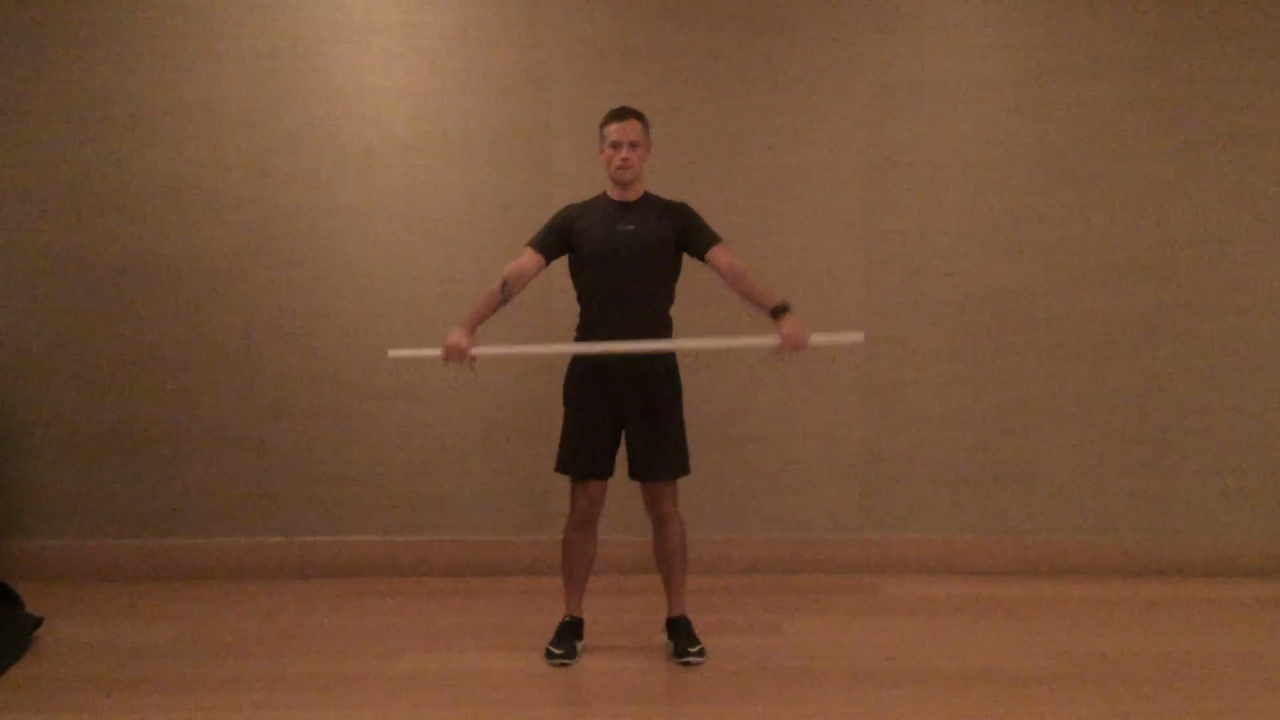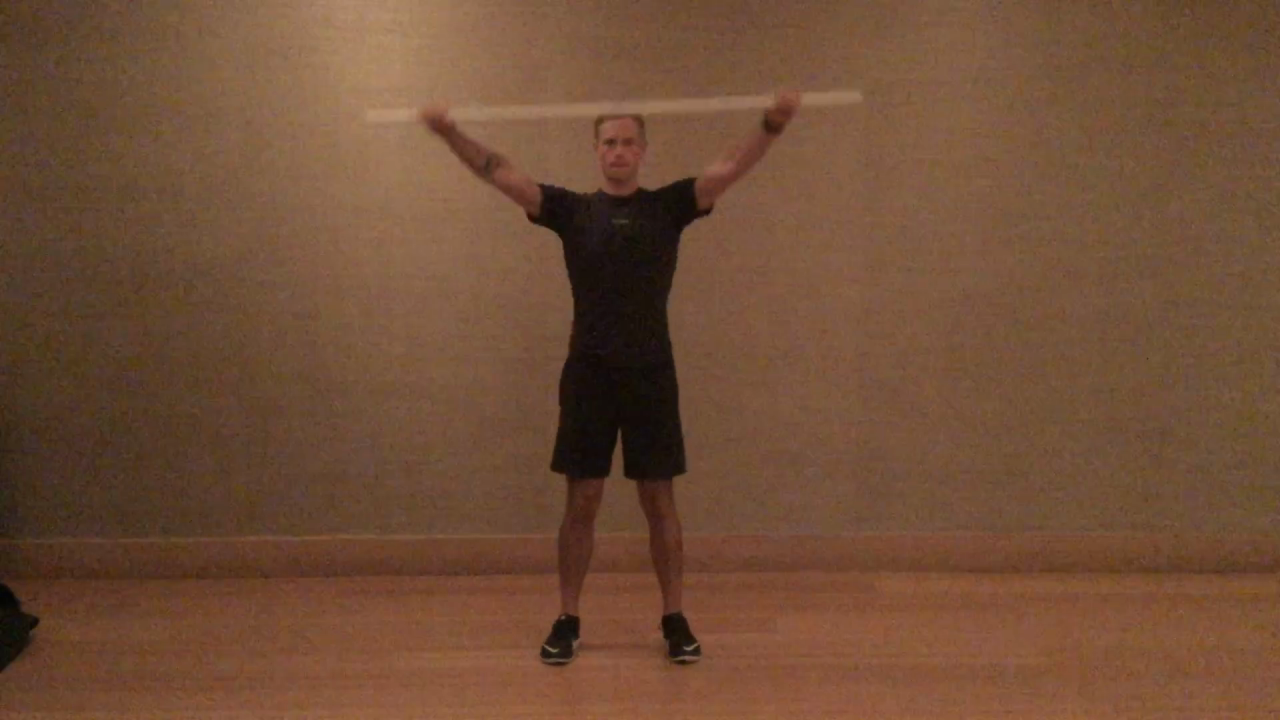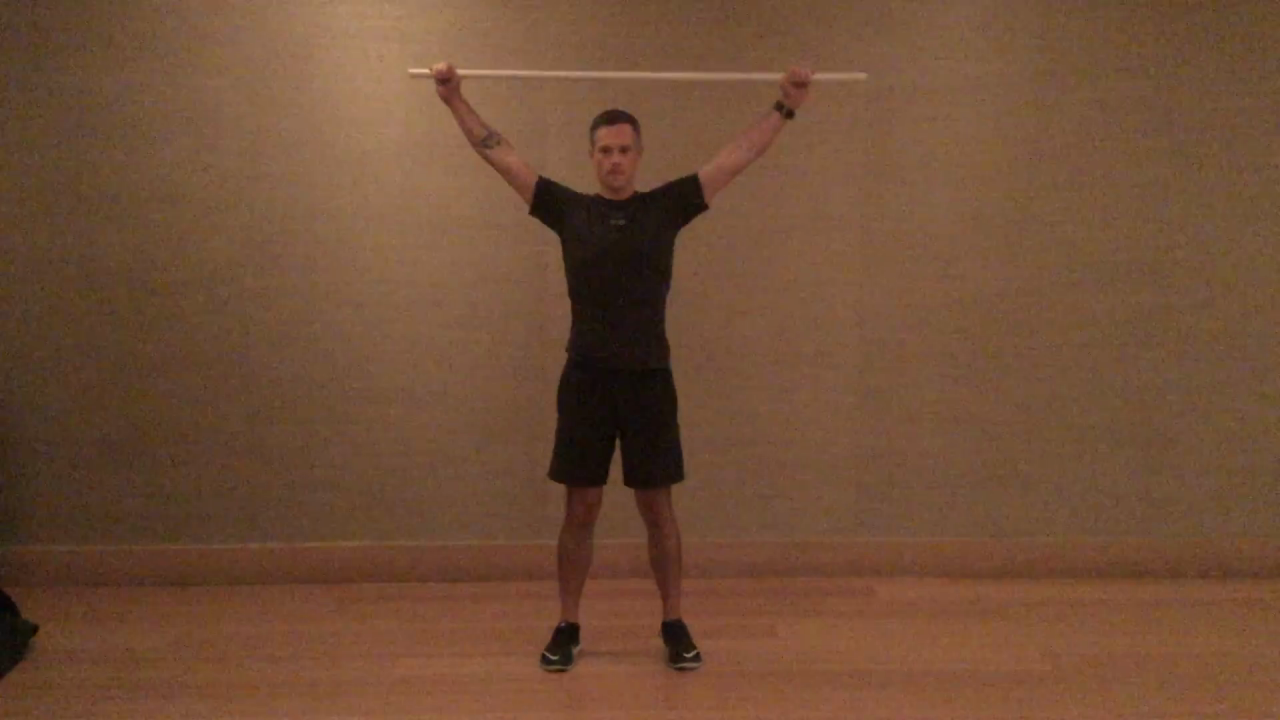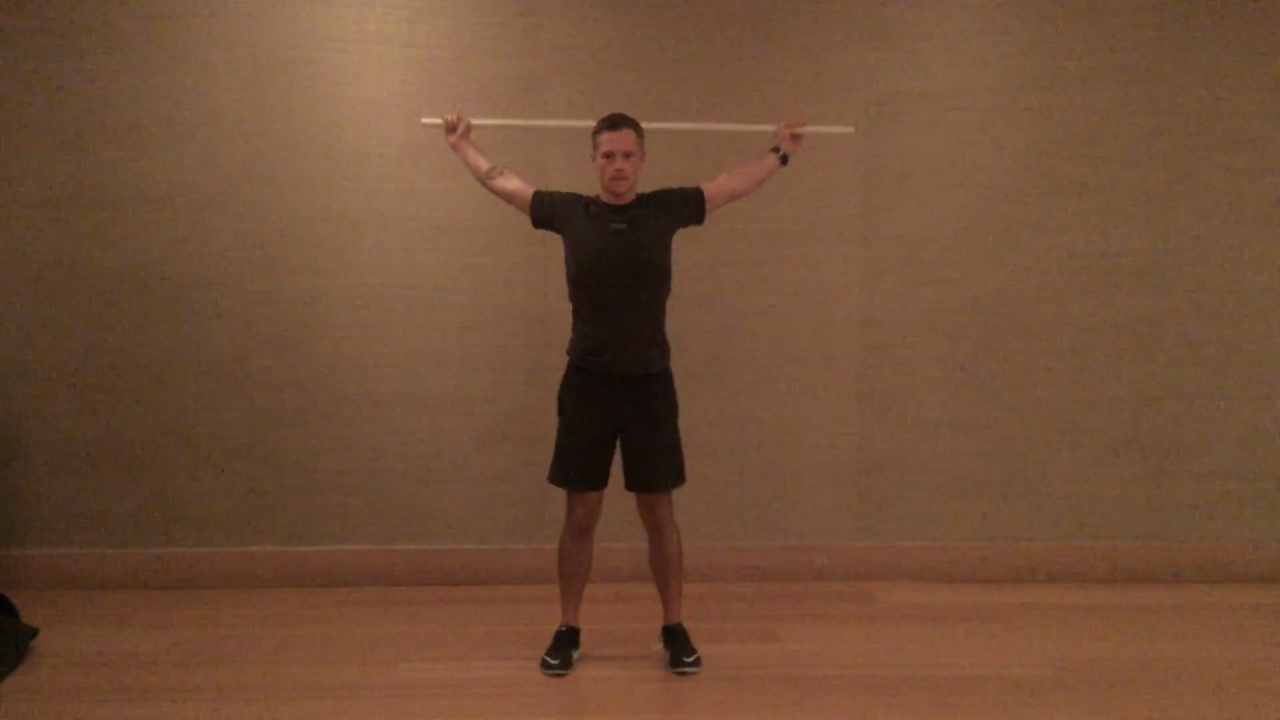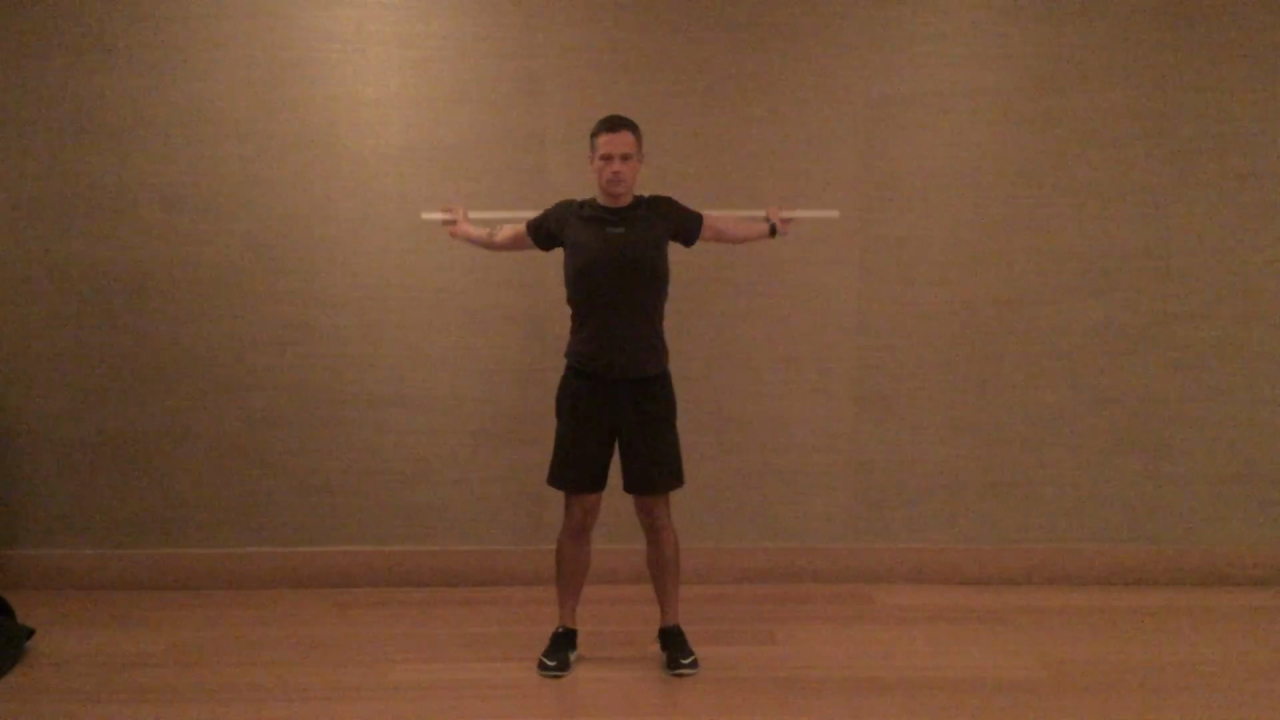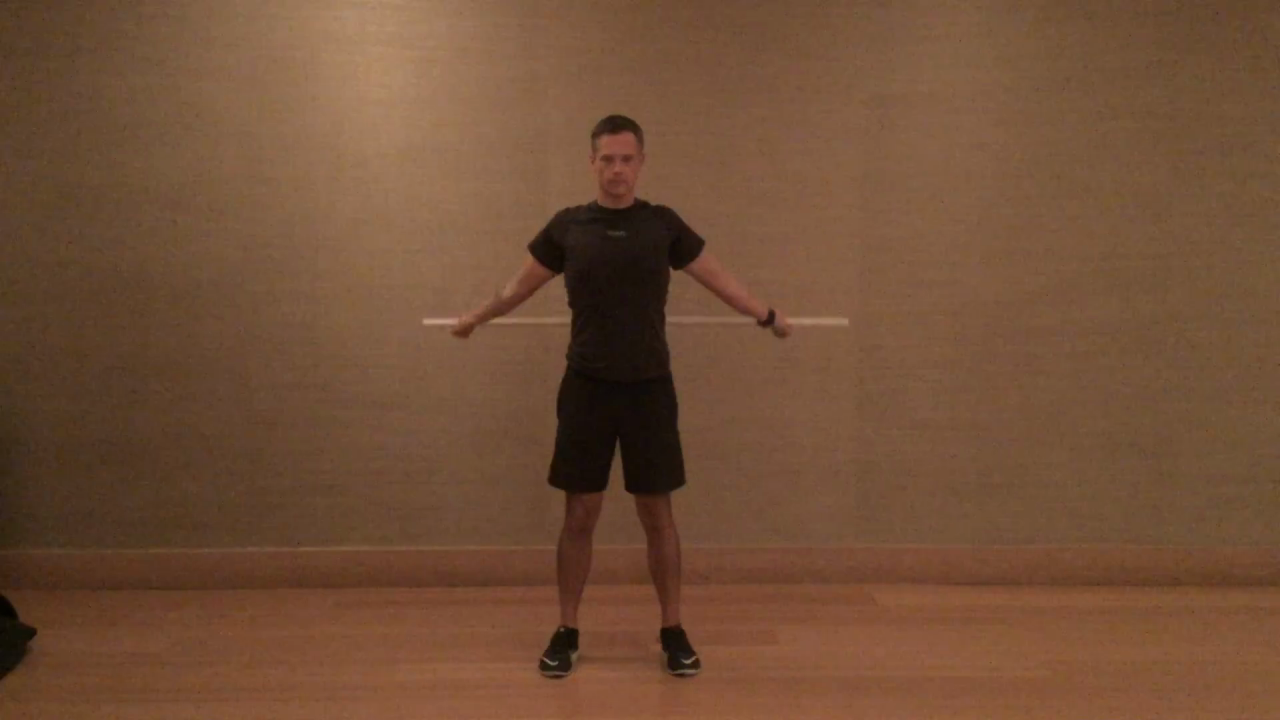
dt=0.4s
person 1, frame 1
left shoulder: (675, 216)
right shoulder: (575, 218)
left elbow: (730, 264)
right elbow: (518, 271)
left wrist: (781, 312)
right wrist: (468, 323)
left hip: (656, 376)
right hip: (591, 377)
left knee: (664, 503)
right knee: (584, 504)
left ankle: (678, 621)
right ankle: (571, 622)
person 1, frame 2
left shoulder: (670, 205)
right shoulder: (571, 209)
left elbow: (729, 168)
right elbow: (503, 175)
left wrist: (772, 122)
right wrist: (450, 131)
left hip: (651, 373)
right hip: (588, 374)
left knee: (659, 502)
right knee: (581, 503)
left ankle: (674, 619)
right ankle: (568, 621)
person 1, frame 3
left shoulder: (667, 207)
right shoulder: (567, 210)
left elbow: (735, 157)
right elbow: (500, 154)
left wrist: (785, 105)
right wrist: (454, 99)
left hip: (649, 379)
right hip: (586, 380)
left knee: (658, 510)
right knee: (580, 510)
left ankle: (674, 624)
right ankle: (567, 627)
person 1, frame 4
left shoulder: (666, 209)
right shoulder: (569, 212)
left elbow: (731, 184)
right elbow: (503, 183)
left wrist: (779, 154)
right wrist: (464, 145)
left hip: (650, 384)
right hip: (587, 384)
left knee: (659, 513)
right knee: (580, 513)
left ankle: (674, 630)
right ankle: (567, 631)
person 1, frame 5
left shoulder: (662, 214)
right shoulder: (567, 217)
left elbow: (718, 227)
right elbow: (511, 236)
left wrist: (768, 228)
right wrist: (467, 230)
left hip: (649, 386)
right hip: (585, 386)
left knee: (656, 515)
right knee: (578, 515)
left ankle: (671, 631)
right ankle: (565, 632)
person 1, frame 6
left shoulder: (663, 223)
right shoulder: (568, 225)
left elbow: (716, 277)
right elbow: (522, 284)
left wrist: (767, 316)
right wrist: (476, 318)
left hip: (649, 387)
right hip: (585, 388)
left knee: (657, 515)
right knee: (579, 514)
left ankle: (672, 631)
right ankle: (566, 632)
